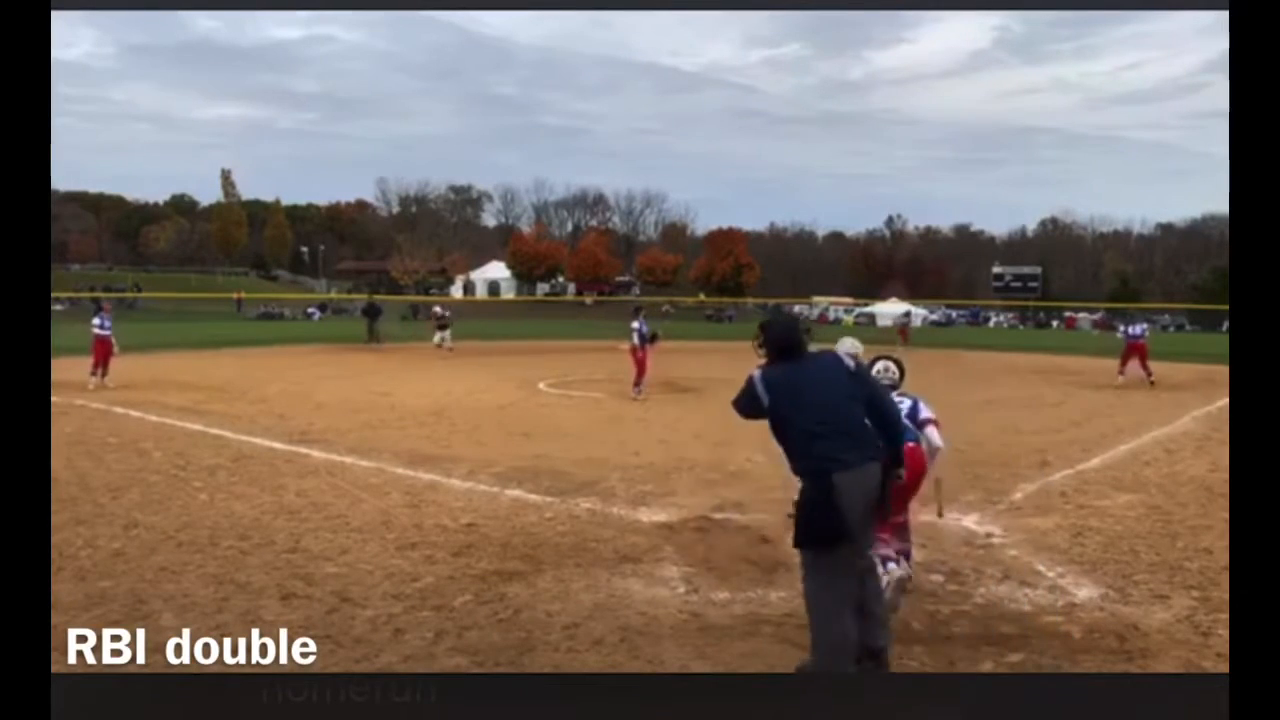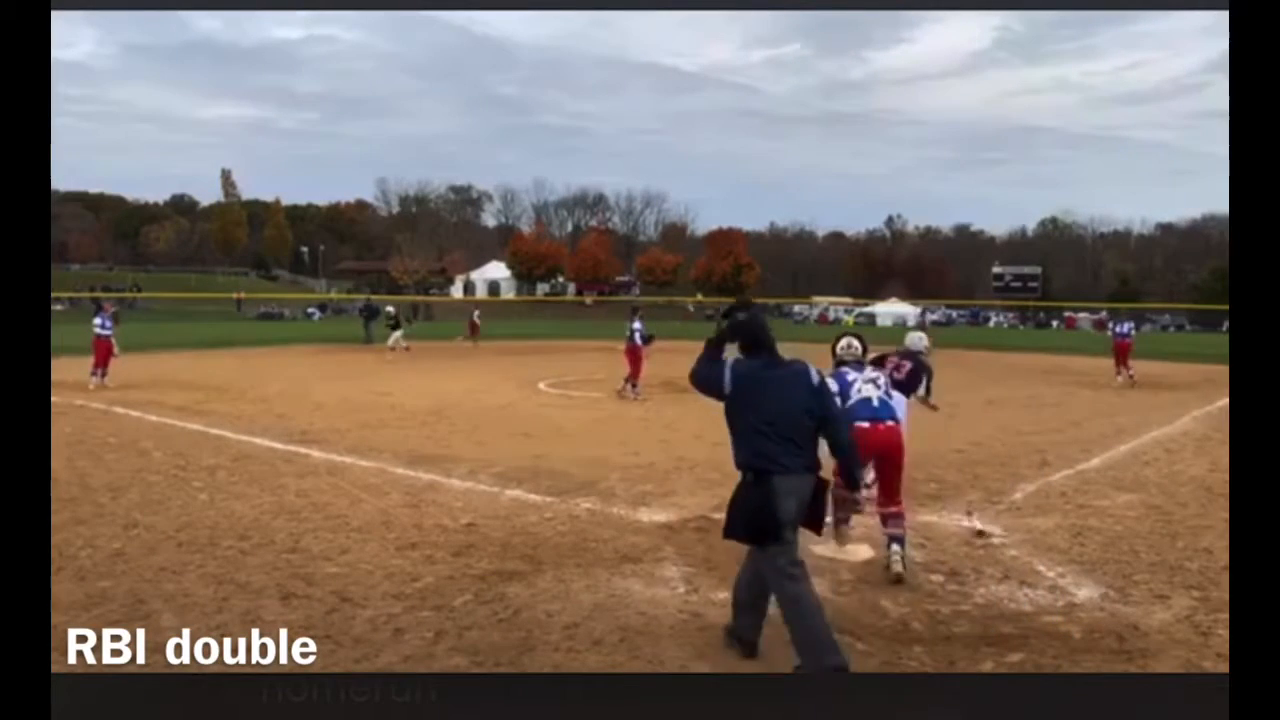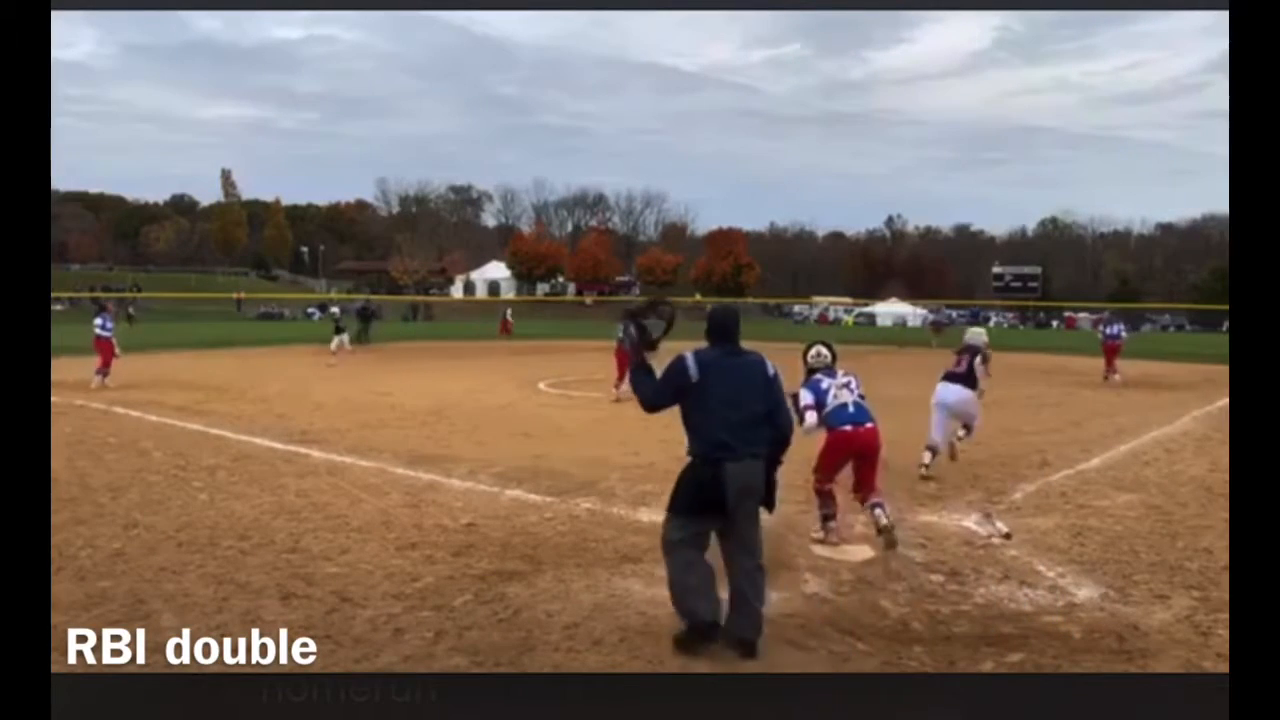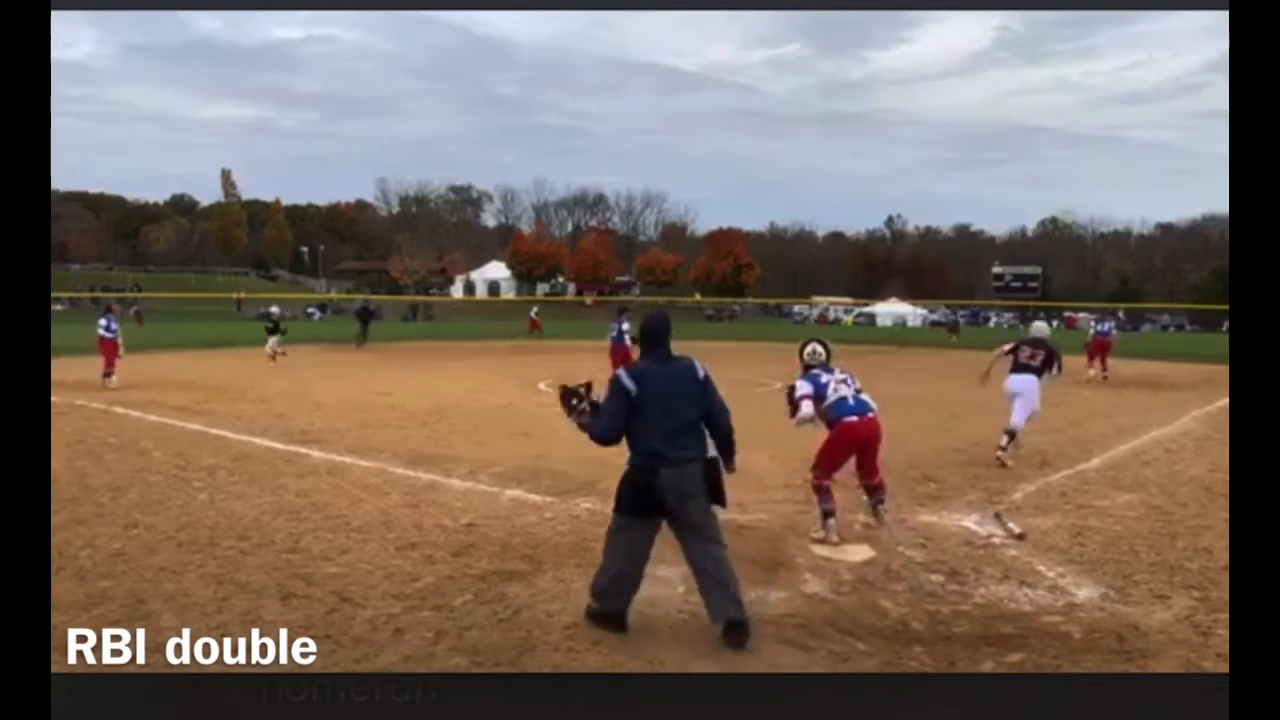
dt=0.3s
person 1, frame 1
left shoulder: (768, 381)
right shoulder: (842, 363)
left elbow: (745, 407)
right elbow: (887, 414)
right wrist: (894, 461)
left hip: (828, 487)
right hip: (868, 475)
left knee: (828, 577)
right knee: (858, 565)
left ankle: (832, 665)
right ankle: (873, 646)
person 1, frame 2
left shoulder: (732, 373)
right shoulder: (807, 374)
left elbow: (700, 376)
right elbow: (838, 433)
left wrist: (717, 341)
right wrist: (852, 482)
left hip: (766, 487)
right hip: (803, 482)
left knee: (786, 573)
right knee: (766, 557)
left ankle: (825, 662)
right ankle: (743, 631)
person 1, frame 3
left shoulder: (692, 363)
right shoulder: (762, 366)
left elbow: (652, 400)
right elbow: (783, 424)
left wrist: (637, 364)
right wrist: (767, 459)
left hip: (712, 472)
right hip: (752, 471)
left knee: (682, 545)
right knee: (746, 553)
left ankle: (703, 621)
right ankle: (745, 633)
person 1, frame 4
left shoulder: (628, 378)
right shoulder: (694, 370)
left elbow: (609, 433)
right elbow: (721, 422)
left wrist: (587, 424)
right wrist: (727, 457)
left hip: (650, 477)
right hip: (693, 473)
left knee: (625, 542)
right knee: (707, 544)
left ankle: (608, 609)
right ankle: (733, 617)
person 2, frame 1
right shoulder: (914, 403)
right elbow: (936, 444)
right wrist: (928, 468)
right hip: (913, 458)
left knee: (879, 525)
right knee: (897, 513)
left ankle: (892, 573)
right ankle: (902, 570)
person 2, frame 2
left shoulder: (834, 379)
right shoulder: (880, 375)
left hip: (861, 434)
right hip: (891, 433)
left knee: (845, 481)
right knee: (891, 499)
left ankle: (841, 529)
right ankle: (896, 555)
person 2, frame 3
left shoulder: (809, 387)
right shoulder: (850, 378)
left elbow: (810, 424)
left wrist: (805, 427)
left hip: (842, 435)
right hip: (870, 432)
left knee: (822, 479)
right knee: (865, 486)
left ankle: (830, 530)
right ankle: (882, 517)
person 2, frame 4
left shoulder: (806, 381)
right shoulder: (845, 375)
left elbow: (806, 413)
right elbow: (872, 405)
left wrist: (797, 419)
left hip: (846, 428)
right hip: (871, 424)
left knee: (821, 475)
right knee: (868, 469)
left ankle: (829, 529)
right ankle: (879, 509)
